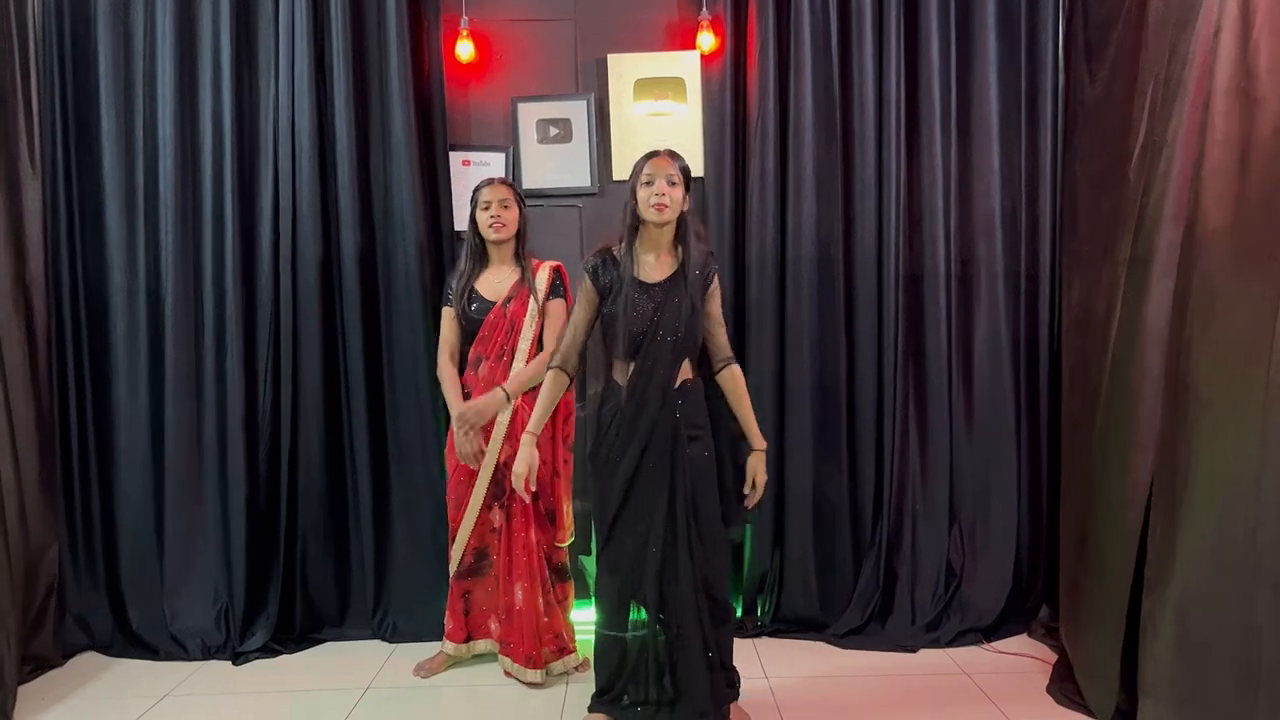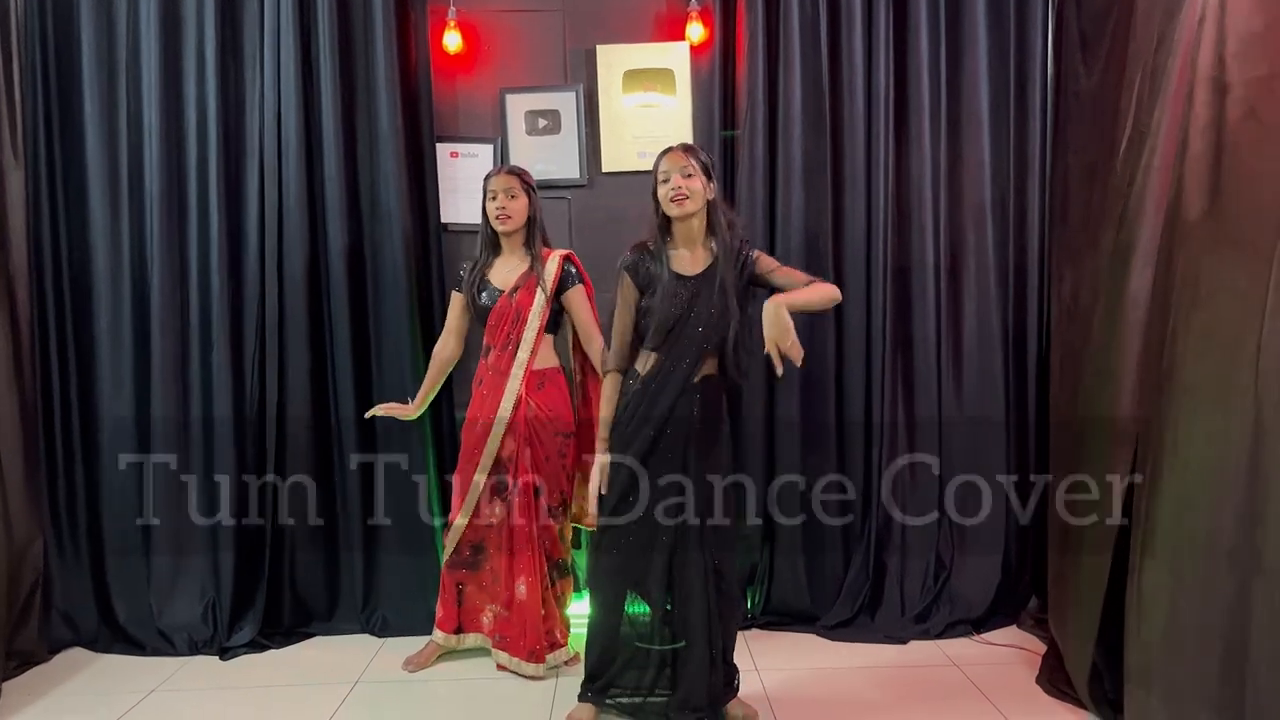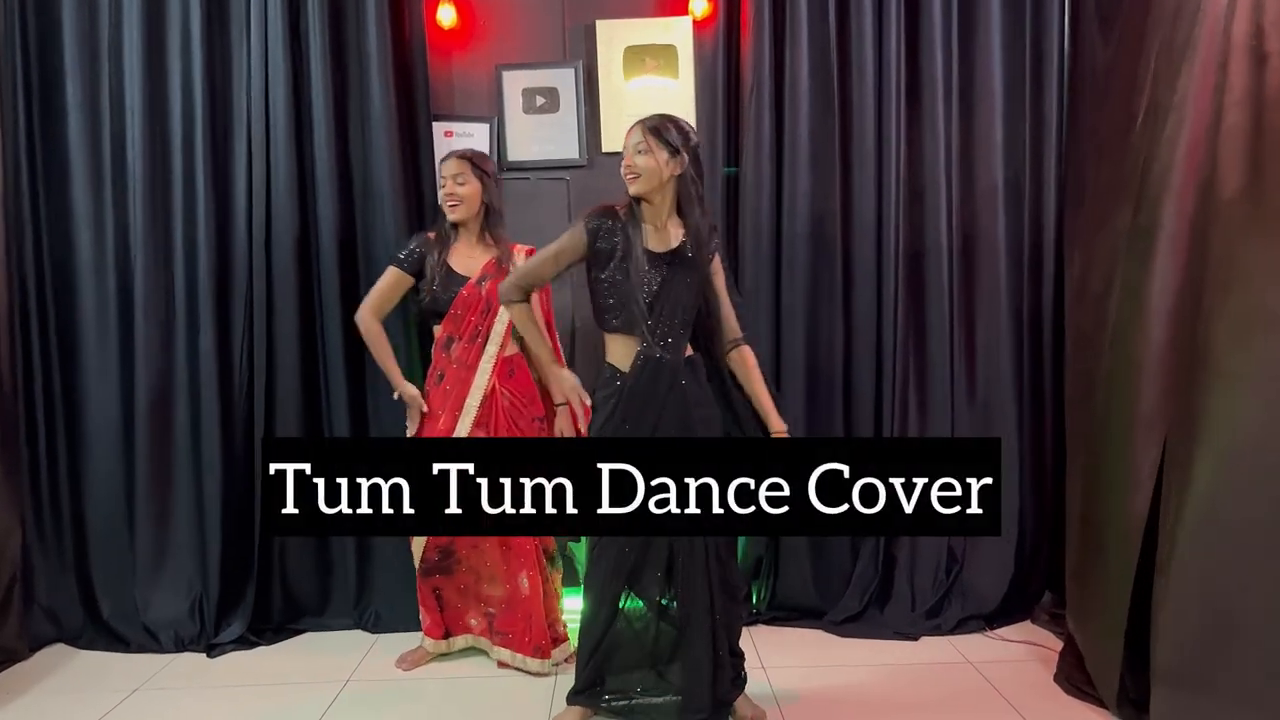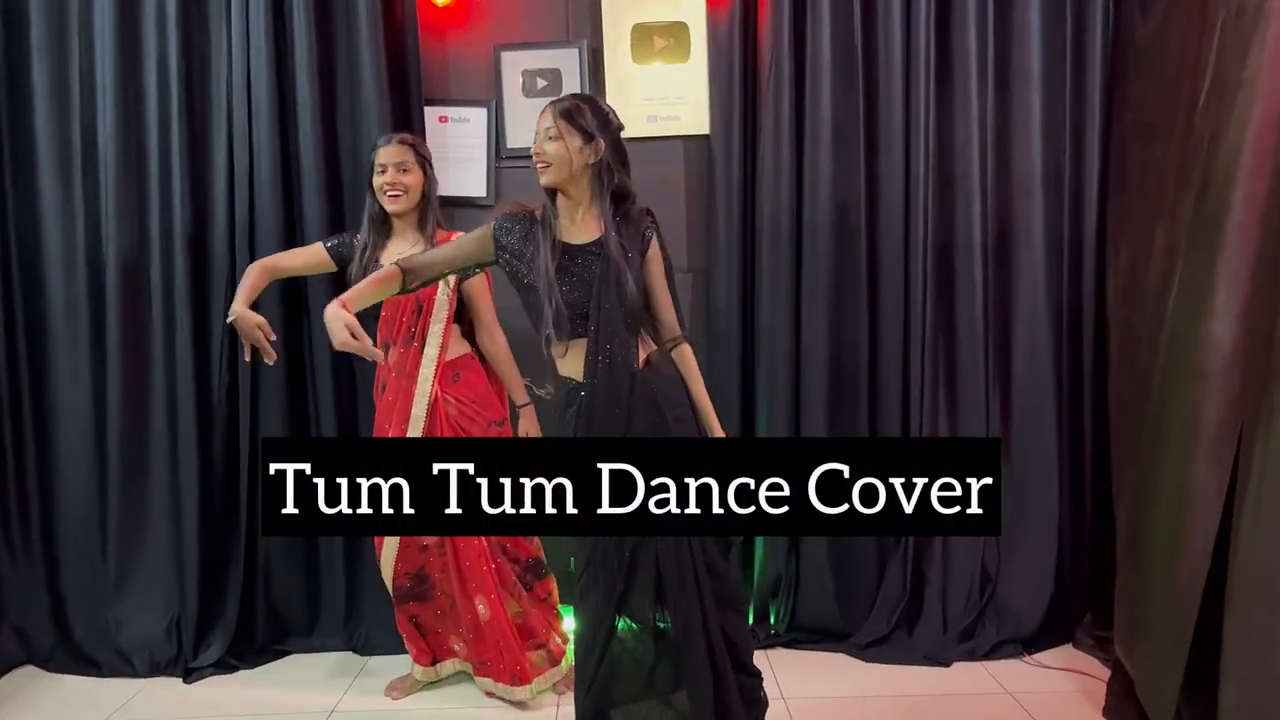
dt=0.5s
person 1, frame 1
left shoulder: (701, 270)
right shoulder: (604, 267)
left elbow: (722, 361)
right elbow: (567, 359)
left wrist: (756, 443)
right wrist: (529, 436)
left hip: (684, 421)
right hip: (620, 422)
left knee: (699, 556)
right knee: (623, 559)
person 1, frame 2
left shoulder: (736, 257)
right shoulder: (640, 263)
left elbow: (831, 293)
right elbow: (616, 363)
left wrist: (783, 300)
right wrist: (602, 450)
left hip: (703, 419)
right hip: (641, 417)
left knee: (708, 553)
right knee: (622, 553)
person 1, frame 3
left shoulder: (701, 242)
right shoulder: (601, 228)
left elbow: (730, 340)
right elbow: (512, 288)
left wrist: (773, 422)
right wrist: (552, 371)
left hip: (689, 401)
right hip: (624, 404)
left knee: (705, 545)
right knee: (620, 547)
person 1, frame 4
left shoulder: (636, 228)
right shoulder: (518, 233)
left elbow: (671, 335)
right elbow: (410, 270)
left wrist: (713, 430)
right wrist: (343, 303)
left hip: (658, 404)
right hip: (590, 415)
left knee: (696, 562)
right knee: (609, 570)
person 2, frame 1
left shoulder: (545, 277)
right shoulder: (461, 282)
left elbow: (552, 353)
right elbow: (445, 358)
left wrist: (499, 396)
right wrist: (461, 416)
left hip: (529, 413)
right hip: (470, 415)
left knee: (533, 528)
right knee: (471, 524)
left ankle: (541, 643)
right ankle: (461, 637)
person 2, frame 2
left shoulder: (558, 266)
right shoulder: (474, 271)
left elbow: (591, 337)
right elbow: (451, 343)
right wrist: (419, 404)
left hip: (543, 402)
right hip: (487, 403)
left knee: (538, 519)
right knee: (472, 513)
left ankle: (537, 638)
right ankle: (451, 630)
person 2, frame 3
left shoulder: (517, 260)
right shoulder: (422, 252)
left elbow: (537, 336)
right elbow: (367, 316)
left wrist: (562, 404)
right wrist: (401, 385)
left hip: (512, 396)
right hip: (446, 397)
left ankle: (534, 634)
right ankle: (441, 631)
person 2, frame 4
left shoulder: (458, 248)
right shoulder: (359, 248)
left elbow: (489, 333)
right elbow: (268, 266)
left wrist: (524, 406)
right wrist: (241, 303)
left hip: (463, 400)
right hip: (398, 405)
left knee: (493, 529)
right knee: (407, 536)
left ankle: (541, 653)
right ankle: (433, 656)
